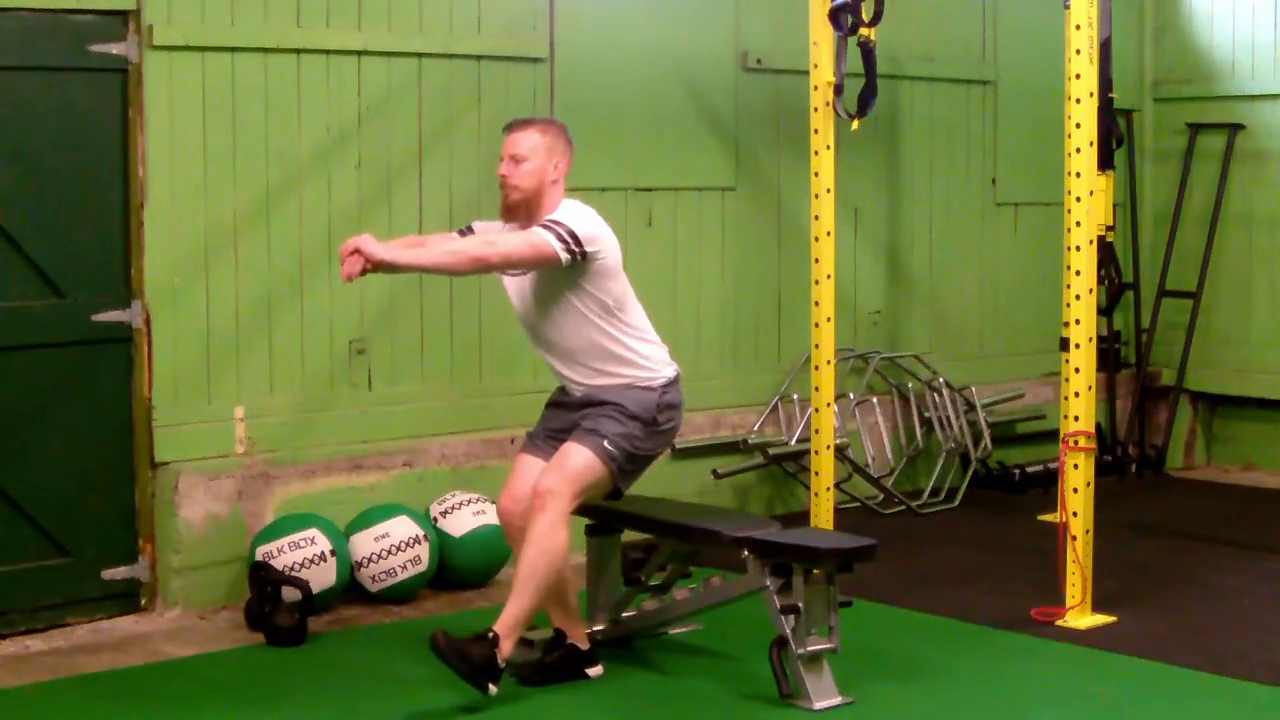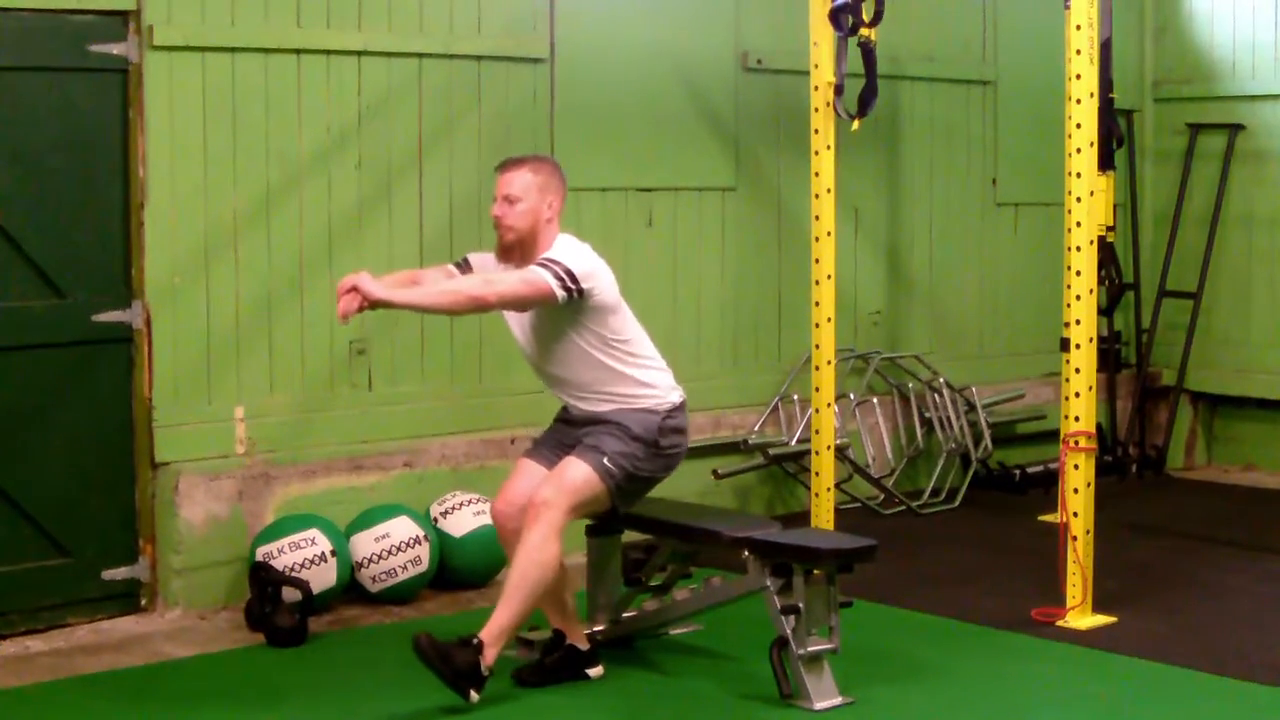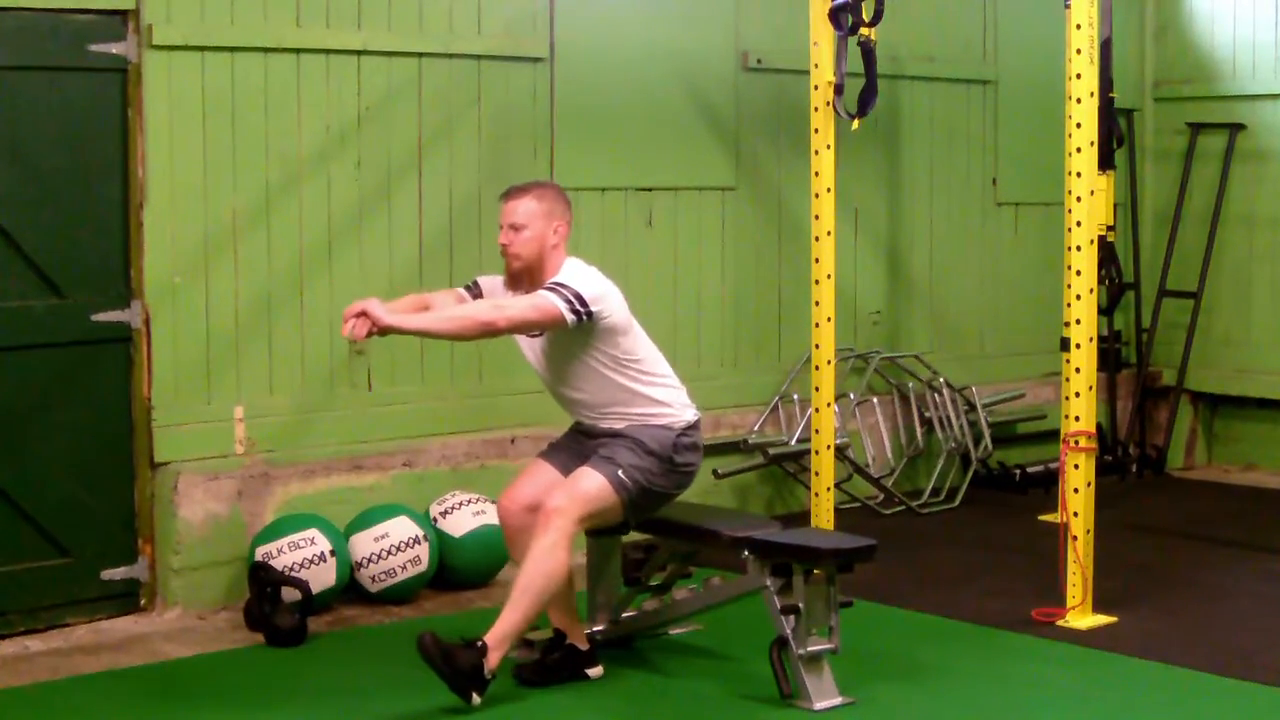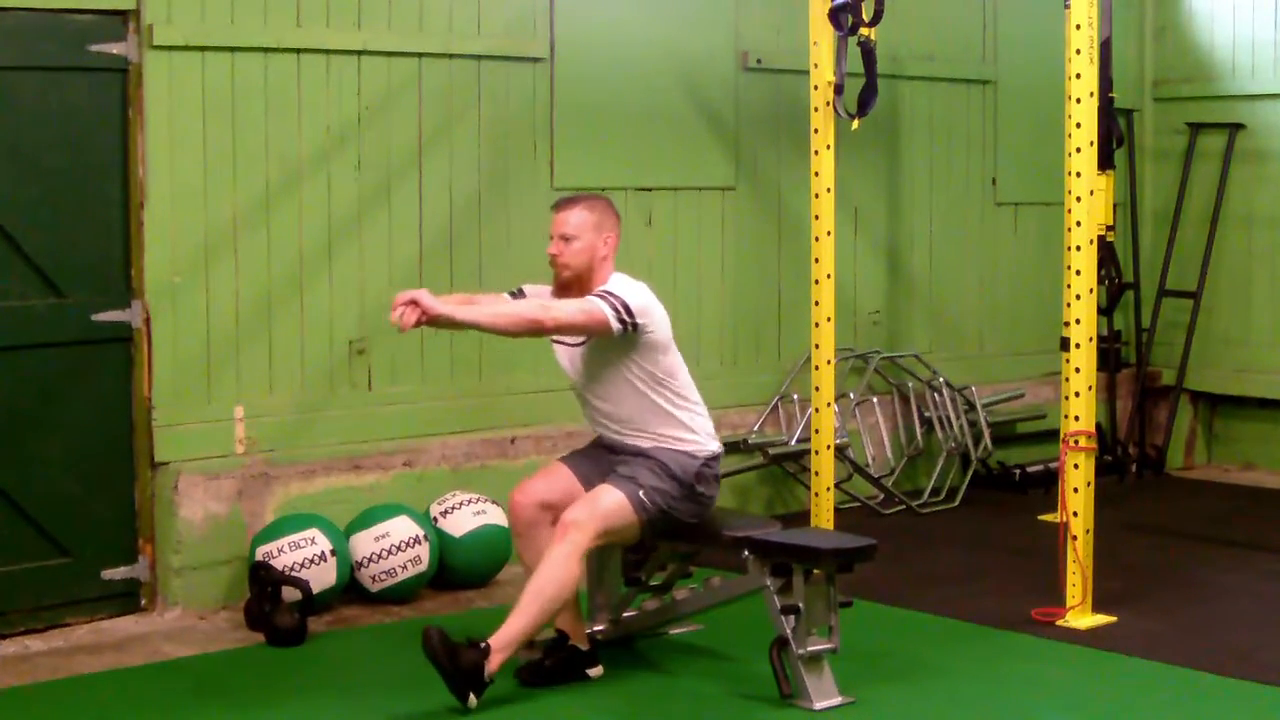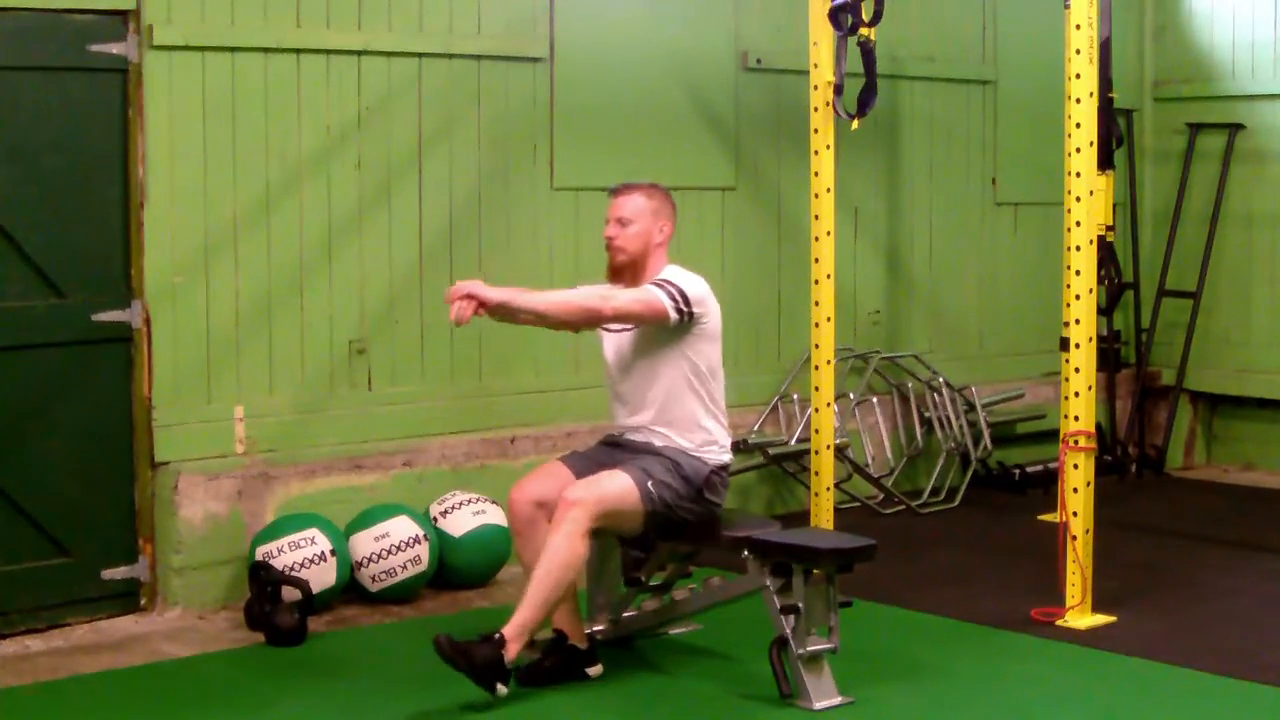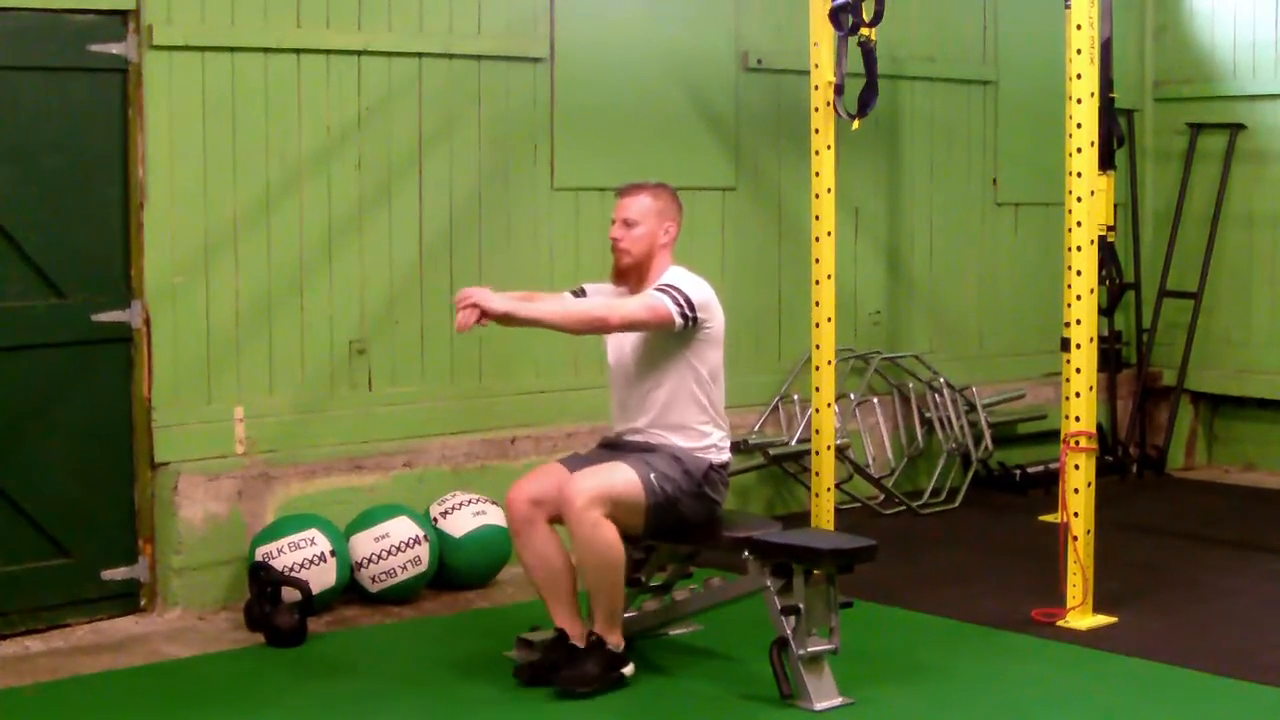
dt=0.4s
person 1, frame 1
left shoulder: (577, 226)
right shoulder: (504, 230)
left elbow: (486, 257)
right elbow: (432, 243)
left wrist: (386, 255)
right wrist: (378, 252)
left hip: (641, 396)
right hip: (580, 394)
left knee: (552, 495)
right knee: (516, 508)
left ankle: (495, 648)
right ankle: (574, 644)
person 1, frame 2
left shoulder: (572, 262)
right shoulder: (500, 263)
left elbow: (485, 296)
right elbow: (430, 277)
left wrist: (385, 295)
right wrist: (373, 287)
left hip: (648, 420)
right hip: (586, 415)
left knee: (548, 504)
right knee: (510, 510)
left ankle: (479, 655)
right ankle: (573, 645)
person 1, frame 3
left shoulder: (580, 287)
right shoulder: (509, 287)
left elbow: (495, 321)
right elbow: (440, 300)
left wrist: (395, 322)
right wrist: (382, 312)
left hip: (662, 437)
right hip: (600, 430)
left knee: (560, 510)
right knee: (517, 507)
left ankle: (484, 659)
right ankle: (573, 645)
person 1, frame 4
left shoulder: (629, 299)
right shoulder: (555, 297)
left elbow: (542, 321)
right elbow: (482, 303)
left wrist: (444, 312)
right wrist: (430, 305)
left hip: (682, 464)
right hip: (619, 449)
left knee: (578, 524)
right knee: (528, 503)
left ankle: (484, 663)
right ankle: (574, 645)
person 1, frame 5
left shoulder: (685, 290)
right shoulder: (608, 295)
left elbow: (602, 309)
right elbow: (538, 307)
left wrist: (499, 296)
right wrist: (488, 300)
left hip: (690, 469)
right hip: (629, 447)
left knee: (577, 501)
right knee: (525, 500)
left ankle: (507, 647)
right ankle: (573, 643)
person 1, frame 6
left shoulder: (686, 292)
right shoulder: (610, 292)
left elbow: (608, 320)
right elbow: (541, 302)
left wrist: (506, 307)
right wrist: (493, 303)
left hip: (690, 466)
right hip: (628, 448)
left knee: (584, 496)
right knee: (524, 500)
left ankle: (611, 649)
right ankle: (574, 638)
